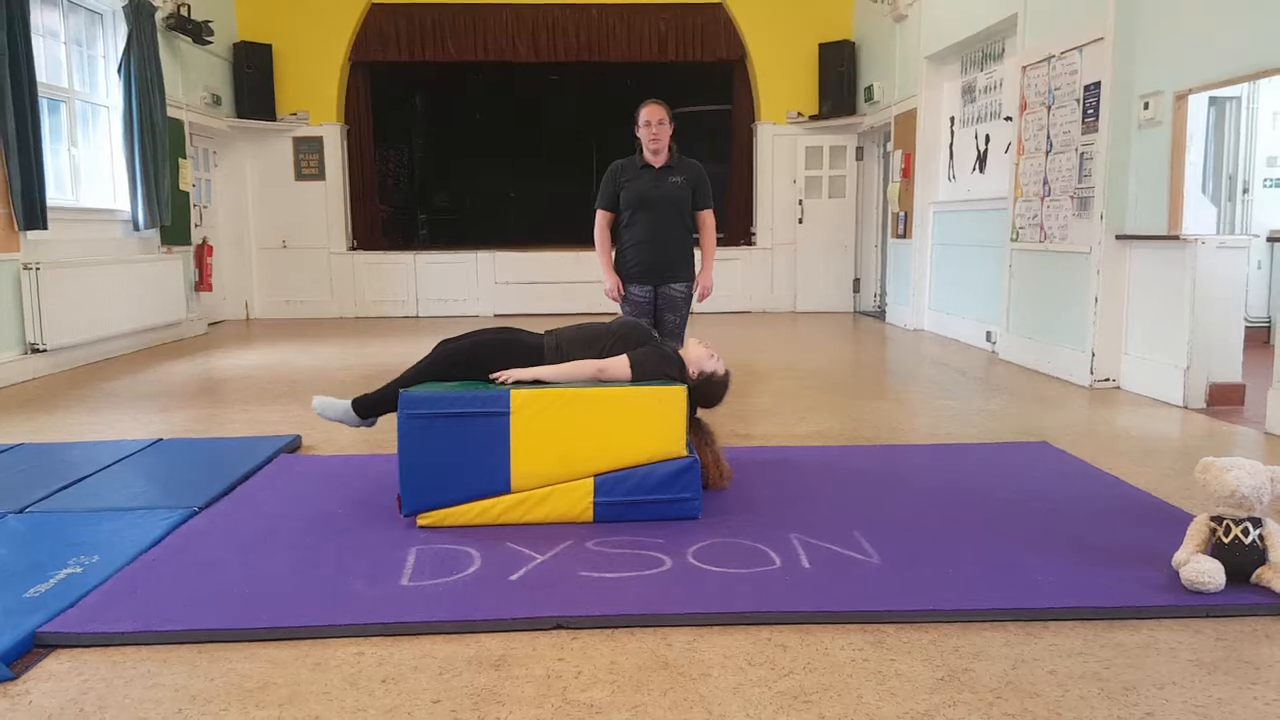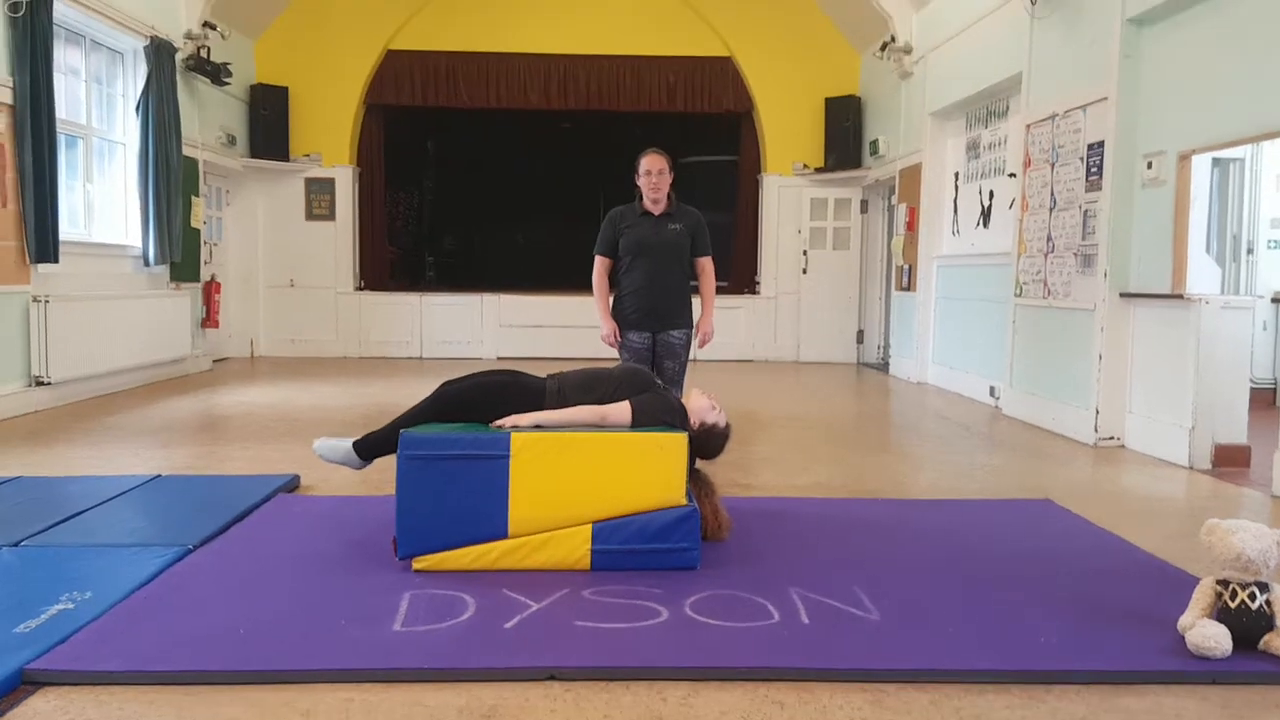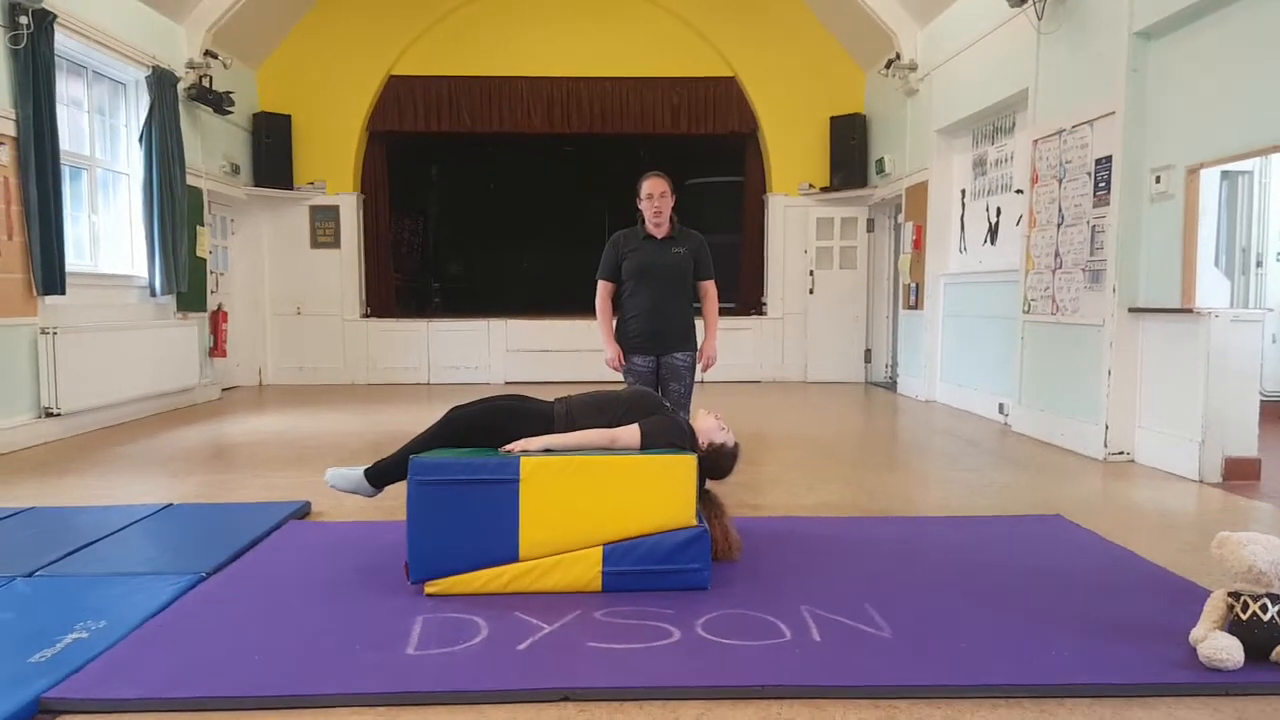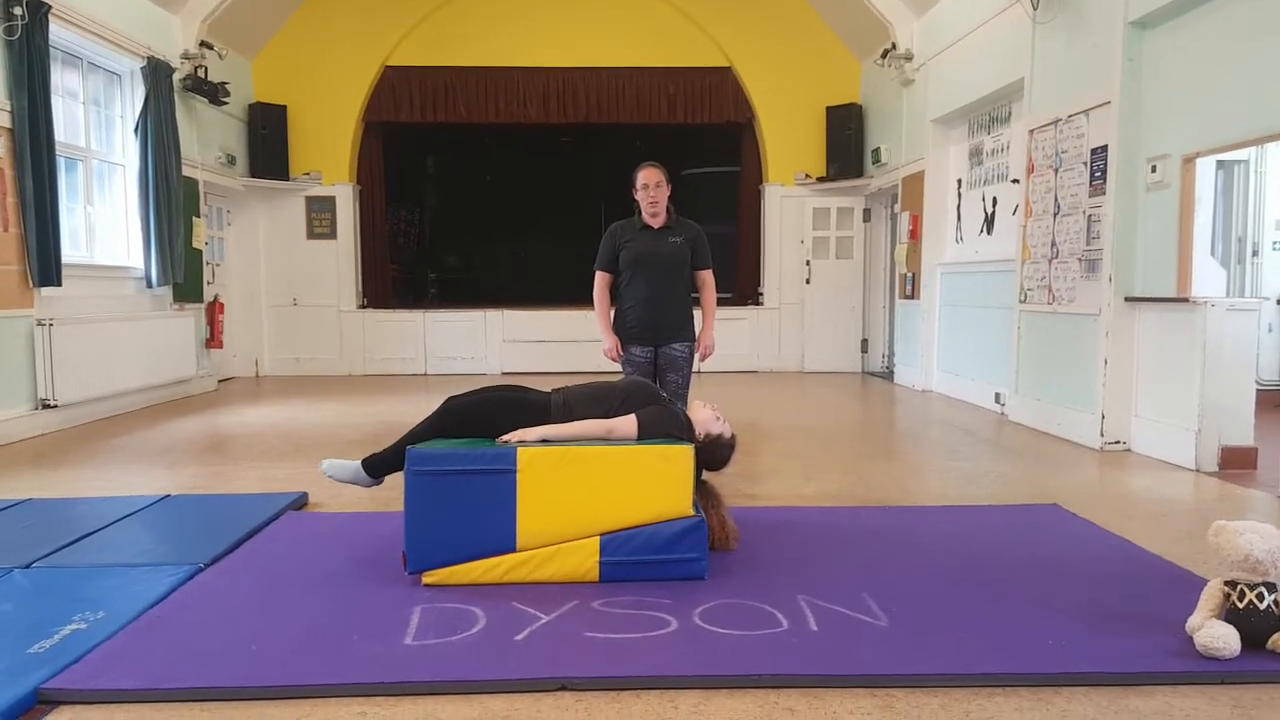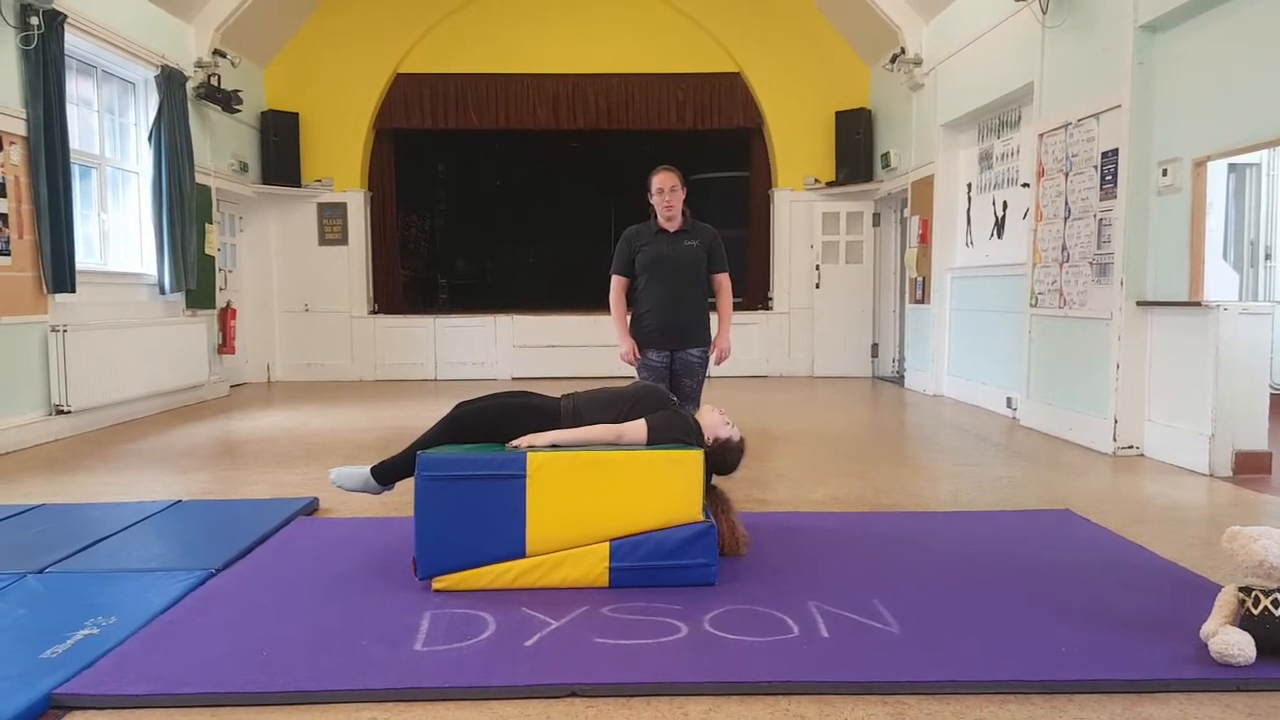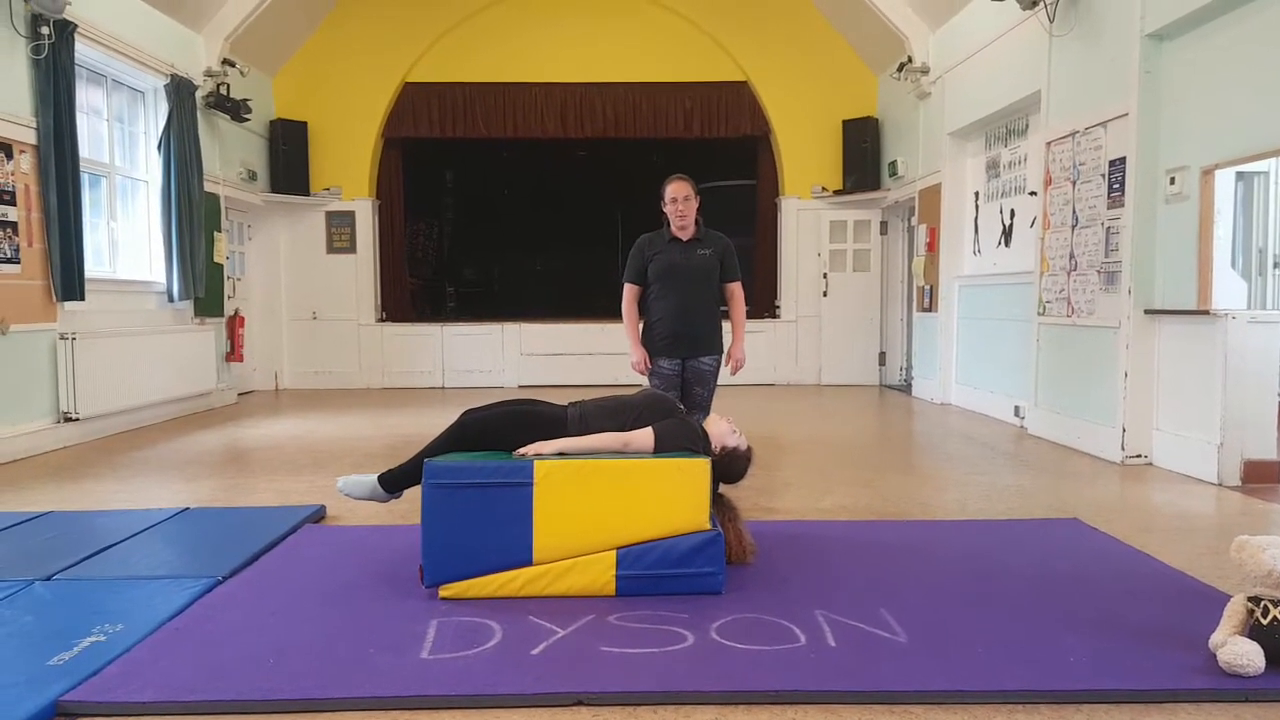
dt=0.7s
person 1, frame 1
left shoulder: (665, 364)
right shoulder: (663, 352)
left elbow: (599, 370)
left wrist: (532, 372)
left hip: (542, 361)
right hip: (544, 347)
left knee: (449, 361)
right knee: (449, 349)
left ankle: (363, 409)
right ankle: (369, 407)
person 1, frame 2
left shoulder: (667, 411)
right shoulder: (664, 399)
left elbow: (600, 415)
left wrist: (532, 418)
left hip: (544, 404)
right hip: (546, 389)
left knee: (449, 401)
right knee: (451, 391)
left ankle: (362, 451)
right ankle: (367, 445)
person 1, frame 3
left shoulder: (676, 432)
right shoulder: (673, 421)
left elbow: (610, 439)
left wrist: (541, 442)
left hip: (552, 427)
right hip: (553, 413)
left knee: (458, 426)
right knee: (459, 416)
left ankle: (374, 479)
right ankle: (377, 473)
person 1, frame 4
left shoulder: (673, 424)
right shoulder: (669, 411)
left elbow: (607, 429)
left wrist: (539, 432)
left hip: (548, 418)
right hip: (549, 404)
left knee: (452, 417)
right knee: (455, 407)
left ankle: (372, 469)
right ankle: (377, 464)
person 1, frame 5
left shoulder: (682, 428)
right shoulder: (679, 416)
left elbow: (617, 434)
left wrist: (548, 437)
left hip: (557, 421)
right hip: (559, 410)
left knee: (463, 423)
right knee: (465, 413)
left ankle: (380, 475)
right ankle: (384, 472)
person 1, frame 6
left shoulder: (689, 437)
right shoulder: (687, 425)
left elbow: (624, 442)
left wrist: (555, 446)
left hip: (563, 430)
right hip: (566, 417)
left knee: (469, 431)
right knee: (471, 420)
left ankle: (387, 484)
right ankle: (391, 482)
person 2, frame 1
left shoulder: (692, 171)
right shoulder: (619, 171)
left elbow: (706, 222)
right elbow: (602, 224)
left wrist: (706, 270)
right wrist: (608, 272)
left hip: (678, 277)
right hip: (633, 278)
left knee: (672, 347)
person 2, frame 2
left shoulder: (691, 218)
right shoulder: (618, 218)
left elbow: (705, 269)
right elbow: (600, 270)
left wrist: (707, 315)
right wrist: (604, 317)
left hip: (676, 324)
right hip: (631, 323)
left knee: (671, 394)
person 2, frame 3
left shoulder: (693, 242)
right shoulder: (620, 242)
left elbow: (708, 292)
right elbow: (603, 295)
left wrist: (710, 339)
right wrist: (609, 342)
left hip: (680, 347)
right hip: (635, 347)
left knee: (678, 416)
person 2, frame 4
left shoulder: (690, 232)
right shoulder: (618, 233)
left elbow: (706, 282)
right elbow: (601, 285)
left wrist: (708, 329)
right wrist: (607, 333)
left hip: (678, 338)
right hip: (633, 338)
left knee: (676, 407)
person 2, frame 5
left shoulder: (706, 235)
right shoulder: (633, 237)
left elbow: (722, 285)
right elbow: (617, 289)
left wrist: (724, 332)
right wrist: (623, 336)
left hip: (694, 342)
right hip: (649, 342)
left knee: (688, 410)
person 2, frame 6
left shoulder: (719, 244)
right shoulder: (646, 245)
left elbow: (734, 294)
right elbow: (630, 298)
left wrist: (738, 342)
right wrist: (634, 345)
left hip: (705, 350)
right hip: (661, 350)
left knee: (698, 419)
